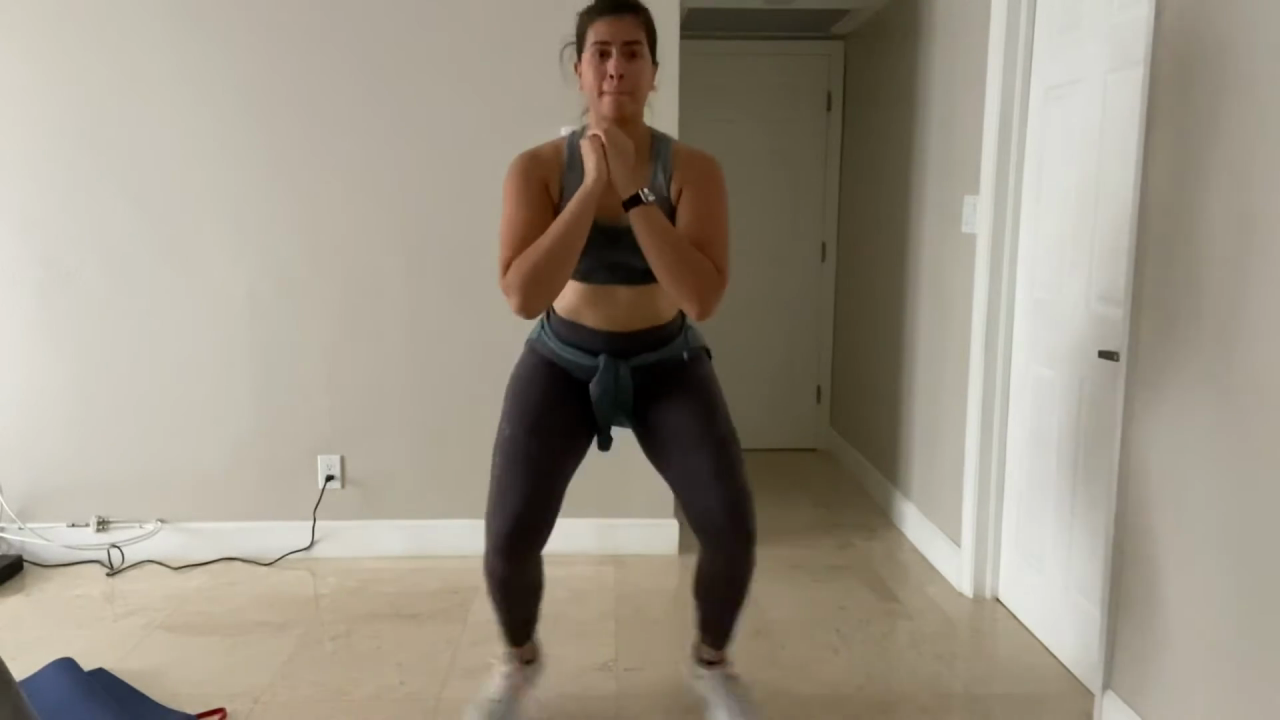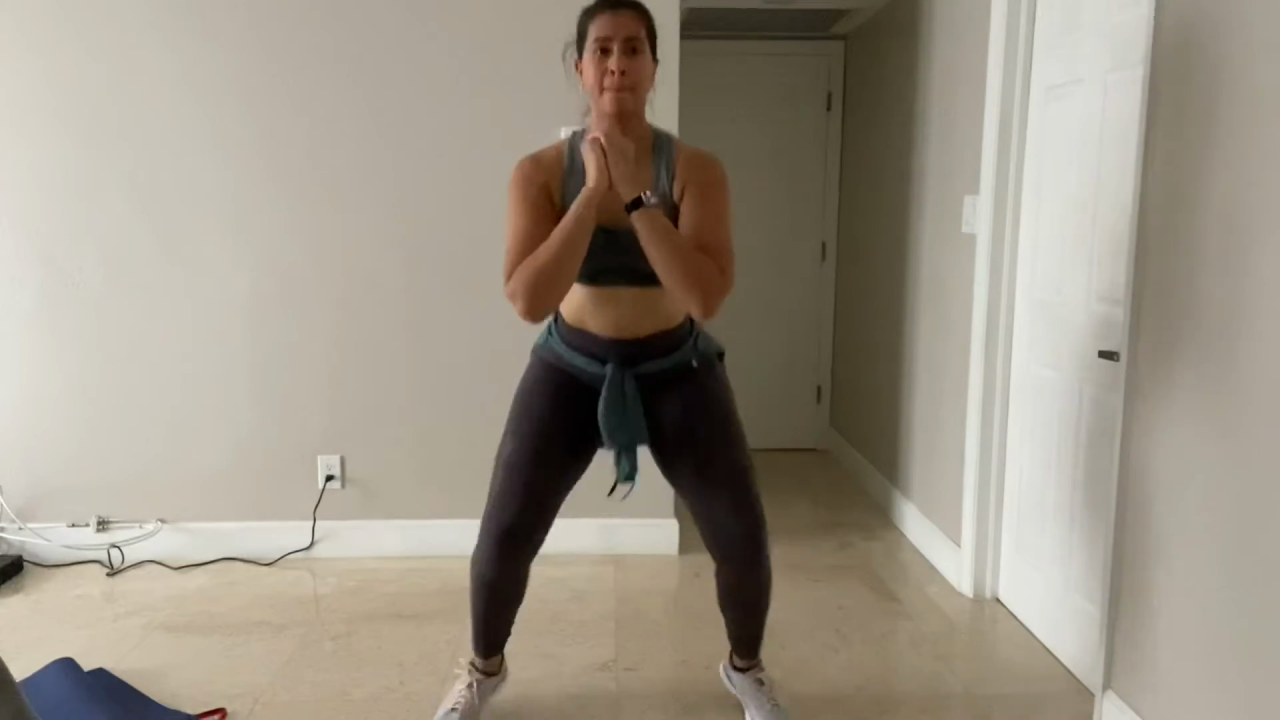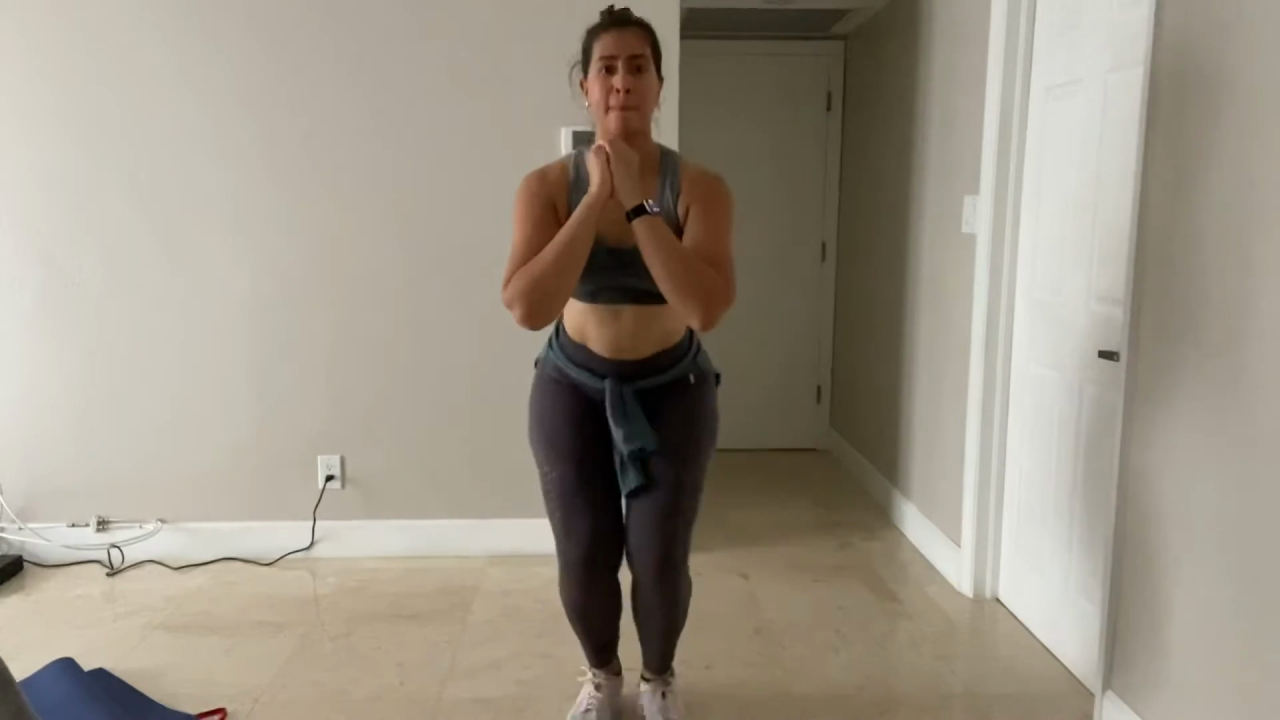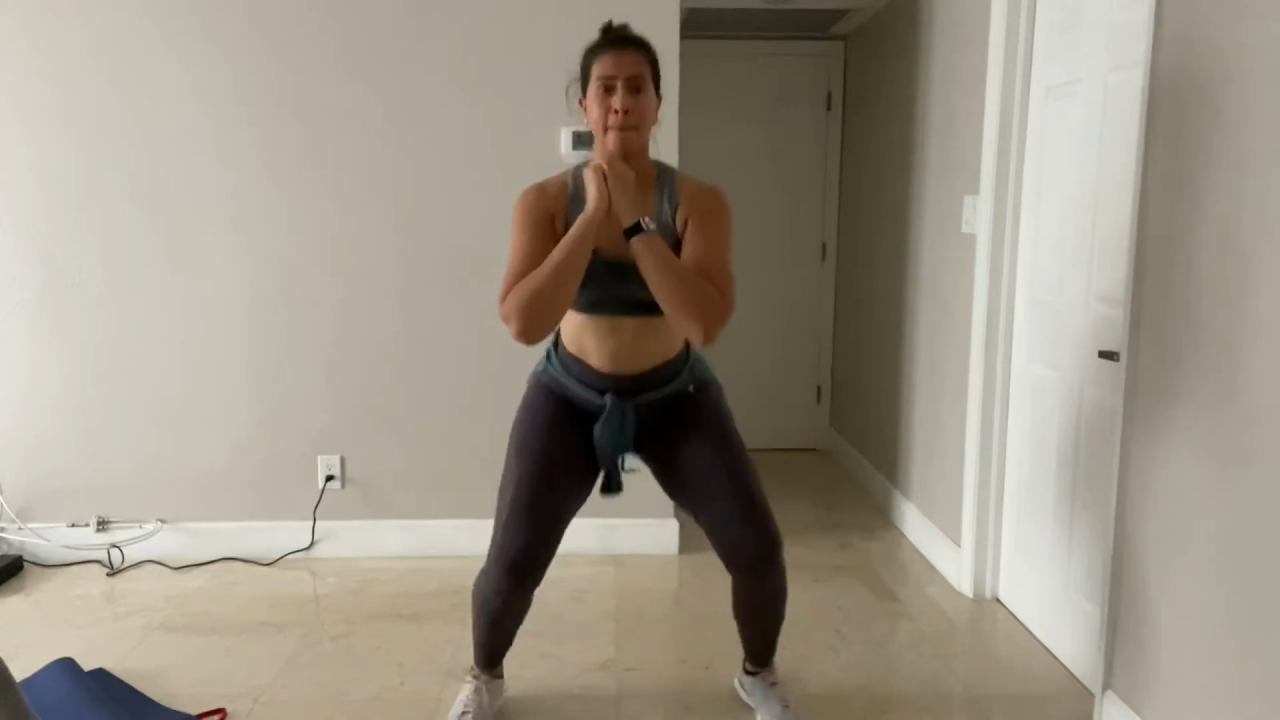
dt=0.3s
person 1, frame 1
left shoulder: (694, 169)
right shoulder: (536, 169)
left elbow: (702, 297)
right elbow: (523, 296)
left wrist: (635, 194)
right wrist: (593, 190)
left hip: (665, 368)
right hip: (563, 367)
left knee: (733, 525)
right knee: (511, 532)
left ankle: (711, 661)
right ankle: (518, 658)
person 1, frame 2
left shoulder: (695, 169)
right shoulder: (540, 171)
left elbow: (707, 298)
right elbow: (528, 301)
left wrist: (636, 193)
right wrist: (595, 192)
left hip: (676, 374)
right hip: (569, 371)
left knee: (742, 541)
right knee: (503, 540)
person 1, frame 3
left shoulder: (699, 186)
right shoulder: (547, 184)
left elbow: (707, 310)
right elbow: (525, 308)
left wrist: (639, 207)
right wrist: (596, 201)
left hip: (672, 387)
right hip: (575, 386)
left knee: (659, 553)
right knee: (585, 555)
person 1, frame 4
left shoulder: (697, 200)
right shoulder: (544, 201)
left elbow: (706, 325)
right elbow: (523, 322)
left wrist: (634, 223)
right wrist: (592, 217)
left hip: (674, 399)
right hip: (570, 397)
left knee: (757, 548)
right knee: (511, 565)
